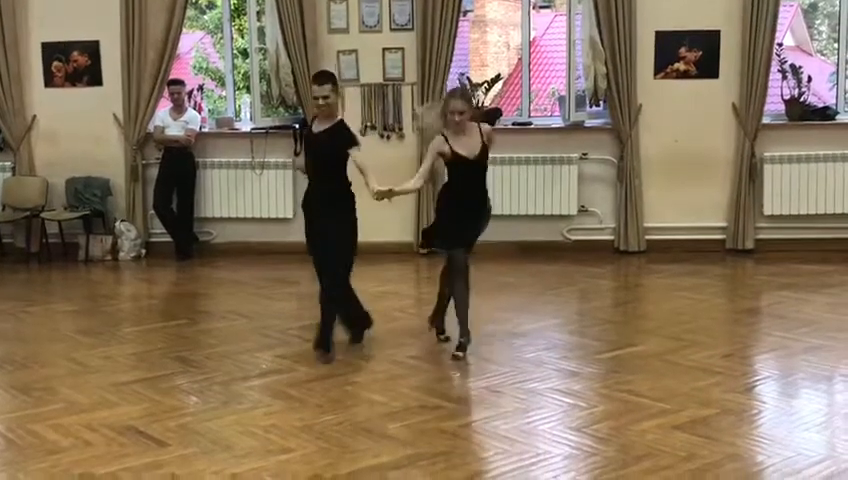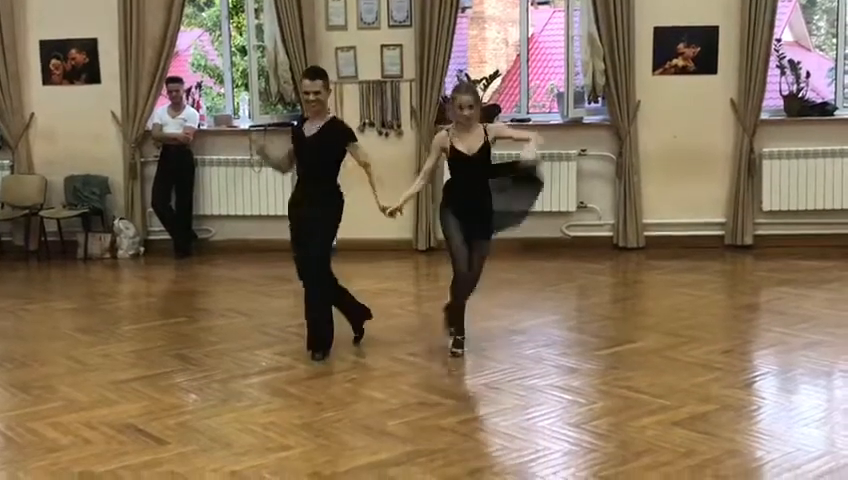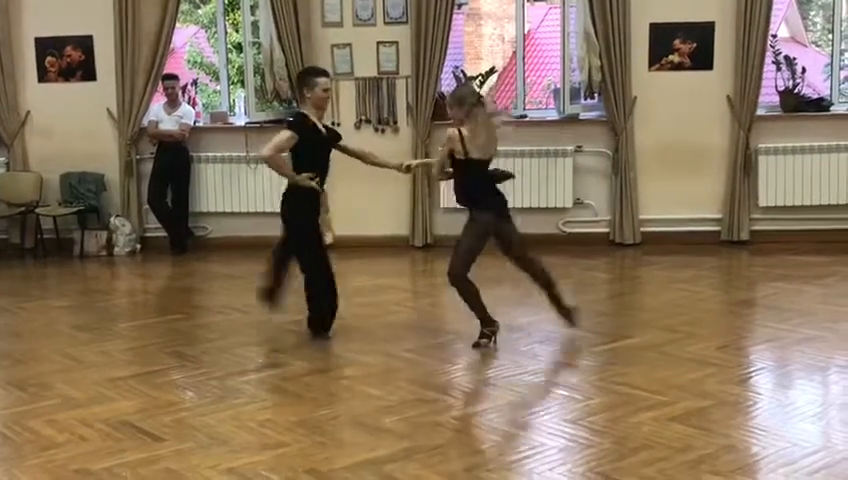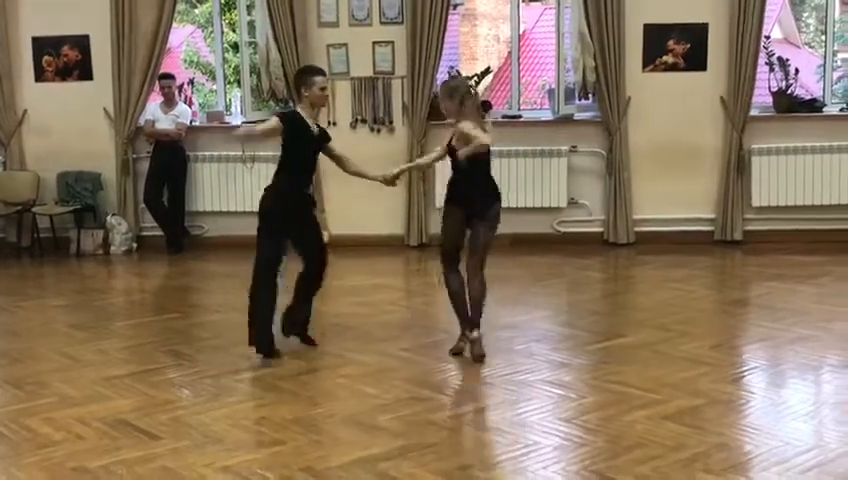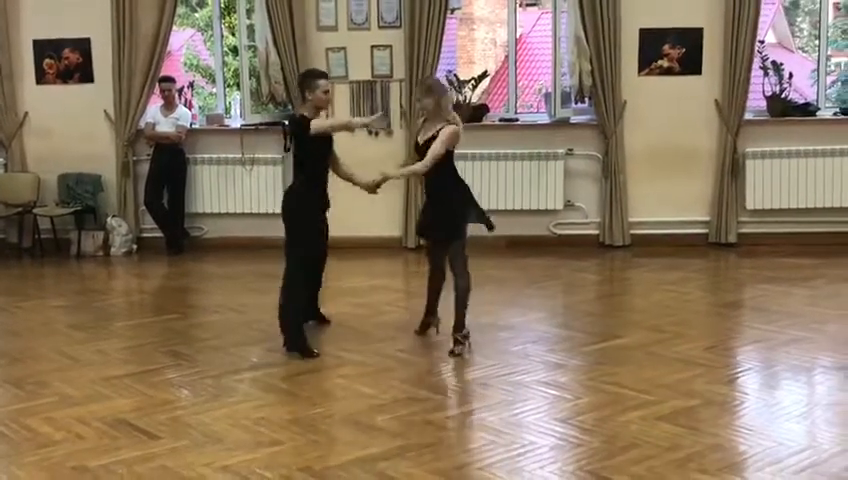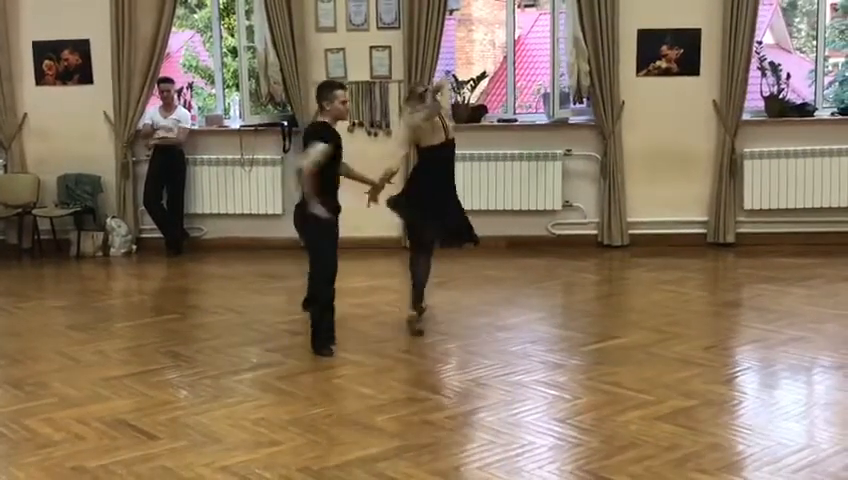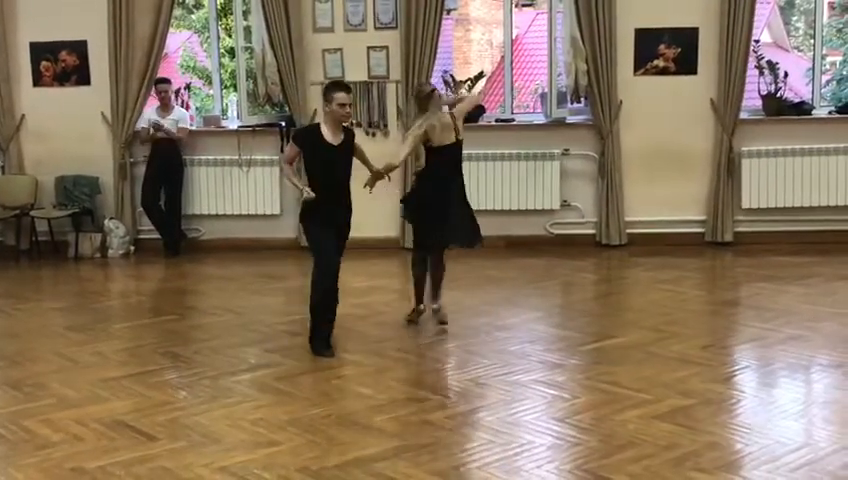
dt=0.4s
person 1, frame 1
left shoulder: (343, 132)
right shoulder: (310, 125)
left elbow: (360, 163)
left wrist: (373, 187)
right wrist: (306, 166)
left hip: (339, 207)
right hip: (313, 205)
left knee: (335, 270)
right knee: (325, 270)
left ankle: (326, 339)
right ankle: (357, 320)
person 1, frame 2
left shoulder: (338, 129)
right shoulder: (300, 128)
left elbow: (365, 163)
right elbow: (286, 166)
left wrist: (377, 199)
right wrist: (266, 155)
left hip: (326, 205)
right hip: (300, 204)
left knee: (315, 269)
right knee: (309, 270)
left ankle: (320, 340)
right ankle: (356, 313)
person 1, frame 3
left shoulder: (324, 130)
right shoulder: (300, 124)
left elbow: (357, 153)
right elbow: (268, 154)
left wrist: (394, 166)
right wrist: (296, 179)
left hip: (309, 202)
right hip: (300, 204)
right knee: (317, 265)
right ankle: (319, 322)
person 1, frame 4
left shoulder: (317, 131)
right shoulder: (291, 120)
left elbow: (343, 162)
right elbow: (263, 129)
left wrist: (377, 177)
right wrist: (249, 130)
left hip: (301, 203)
right hip: (279, 202)
left knee: (315, 262)
right knee: (267, 268)
left ankle: (295, 322)
right ankle: (262, 338)
person 1, frame 5
left shoulder: (321, 128)
right shoulder: (301, 124)
left elbow: (334, 164)
right elbow: (342, 124)
left wrist: (363, 183)
right wrist: (366, 121)
left hip: (315, 202)
right hip: (301, 203)
left knee: (316, 257)
right knee: (299, 264)
left ankle: (309, 309)
right ankle: (294, 337)
person 1, frame 6
left shoulder: (322, 130)
right shoulder: (323, 133)
left elbow: (339, 167)
right elbow: (307, 166)
left wrist: (373, 182)
right wrist: (312, 202)
left hip: (325, 209)
right hip: (314, 212)
left knee: (324, 264)
right knee: (324, 267)
left ankle: (313, 303)
right ankle: (322, 338)
person 1, frame 7
left shoulder: (348, 134)
right shoulder: (306, 135)
right elbow: (285, 164)
left wrist: (374, 170)
right wrist: (302, 188)
left hip: (342, 213)
right hip: (316, 214)
left knee: (330, 266)
right knee: (327, 267)
left ankle: (326, 313)
right ankle: (320, 338)
person 2, frame 1
left shoulder: (484, 131)
right shoulder: (440, 142)
right elbow: (418, 181)
right wrist: (393, 191)
left hip: (474, 206)
right hip: (453, 209)
left knee: (455, 266)
right knee: (459, 268)
left ankle: (438, 317)
right ankle: (463, 334)
person 2, frame 2
left shoulder: (491, 131)
right shoulder: (443, 138)
left elbow: (532, 138)
right elbow: (423, 178)
left wrist: (530, 149)
right wrist: (402, 201)
left hip: (482, 207)
right hip: (453, 208)
left knee: (473, 273)
right knee: (462, 270)
left ankle: (453, 312)
right ankle: (457, 331)
person 2, frame 3
left shoulder: (453, 135)
right shoulder: (486, 132)
left elbow: (438, 172)
left wrist: (450, 173)
right wrist: (422, 162)
left hip: (482, 209)
right hip: (493, 204)
left knee: (456, 273)
right knee: (523, 259)
left ankle: (488, 324)
right ankle: (561, 307)
person 2, frame 4
left shoulder: (464, 128)
right shoulder: (475, 125)
left elbow: (483, 141)
right elbow: (438, 154)
left wrist: (465, 153)
right wrist: (406, 167)
left hip: (461, 200)
right hip: (487, 202)
left knee: (450, 263)
right knee: (475, 268)
left ankle: (469, 329)
right ankle: (471, 329)
person 2, frame 5
left shoulder: (450, 129)
right shoulder: (425, 125)
left elbow: (424, 166)
right elbow: (420, 163)
left wrist: (393, 174)
right wrist: (386, 178)
left hip: (453, 199)
right hip: (436, 198)
left knee: (457, 264)
right knee: (435, 261)
left ankle: (460, 330)
right ankle: (430, 316)
person 2, frame 6
left shoulder: (415, 126)
right shoulder: (444, 115)
left elbow: (396, 167)
right elbow: (444, 84)
left hip: (422, 190)
right hip: (443, 192)
left knee: (419, 248)
right knee: (424, 250)
left ankle: (417, 306)
right ankle: (415, 308)
person 2, frame 7
left shoulder: (422, 127)
right shoulder: (454, 115)
left elbow: (397, 161)
right elbow: (473, 99)
left wrist: (376, 175)
right wrist: (454, 102)
left hip: (429, 190)
right hip: (451, 190)
left knee: (422, 248)
right knee: (437, 250)
left ankle: (419, 304)
right ankle: (434, 302)
person 3, frame 1
left shoulder: (193, 116)
right shoulder: (161, 114)
left elbow: (188, 141)
right elbow: (156, 137)
left wrist: (166, 139)
right wrist: (178, 137)
left hip: (185, 160)
right hip: (168, 159)
left knee: (185, 204)
right knee: (160, 203)
left ankle: (184, 245)
right ankle: (185, 238)
person 3, frame 2
left shoulder: (191, 113)
right shoulder: (160, 112)
left elbow: (186, 139)
right elbow: (154, 135)
left wrist: (165, 137)
right wrist: (175, 135)
left hip: (183, 157)
right hip: (166, 157)
left knee: (183, 202)
right knee: (158, 201)
left ankle: (183, 242)
right ankle: (184, 236)
person 3, frame 3
left shoulder: (187, 110)
right shoulder: (156, 108)
left elbow: (182, 136)
right elbow: (150, 132)
left wrist: (160, 134)
right wrist: (172, 132)
left hip: (179, 154)
right hip: (162, 154)
left knee: (179, 199)
right knee: (154, 198)
left ankle: (179, 239)
right ankle: (180, 233)
person 3, frame 4
left shoulder: (184, 109)
right shoulder: (152, 107)
left elbow: (178, 135)
right elbow: (147, 131)
left wrist: (157, 134)
right wrist: (168, 132)
left hip: (175, 154)
right hip: (158, 153)
left knee: (176, 198)
right knee: (150, 197)
left ankle: (175, 238)
right ankle: (176, 231)
person 3, frame 5
left shoulder: (184, 112)
right shoulder: (153, 110)
left elbow: (178, 138)
right elbow: (147, 134)
left wrist: (157, 136)
right wrist: (168, 134)
left hip: (175, 156)
right hip: (158, 156)
left knee: (175, 200)
right knee: (150, 199)
left ankle: (175, 240)
right ankle: (176, 233)
person 3, frame 6
left shoulder: (183, 114)
right shoulder: (151, 112)
left elbow: (180, 139)
right elbow: (143, 134)
left wrist: (156, 140)
right wrist: (158, 128)
left hip: (175, 157)
right hip: (157, 157)
left knee: (175, 200)
right knee: (150, 200)
left ankle: (174, 240)
right ankle: (176, 234)
person 3, frame 7
left shoulder: (181, 113)
right shoulder: (148, 113)
left elbow: (182, 138)
right elbow: (143, 139)
left wrist: (165, 130)
right wrist: (154, 133)
left hip: (173, 157)
right hip: (155, 157)
left knee: (172, 201)
right knee: (148, 201)
left ankle: (172, 241)
right ankle: (174, 235)
